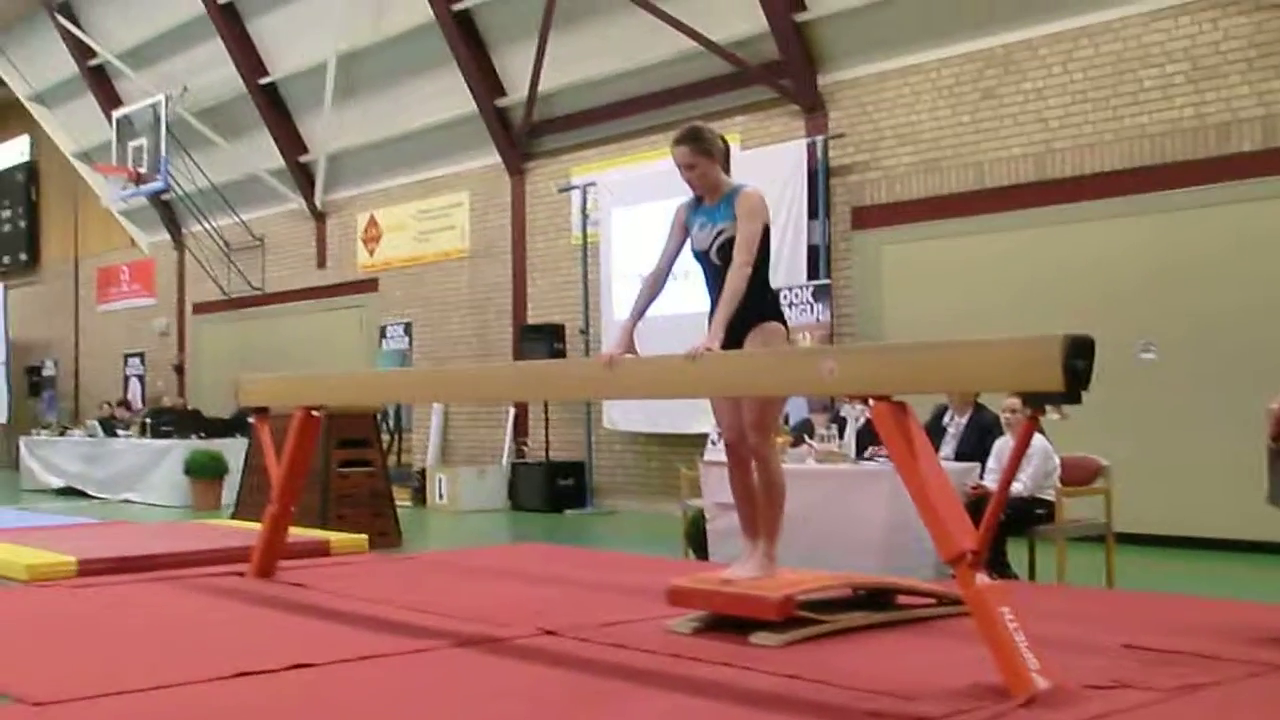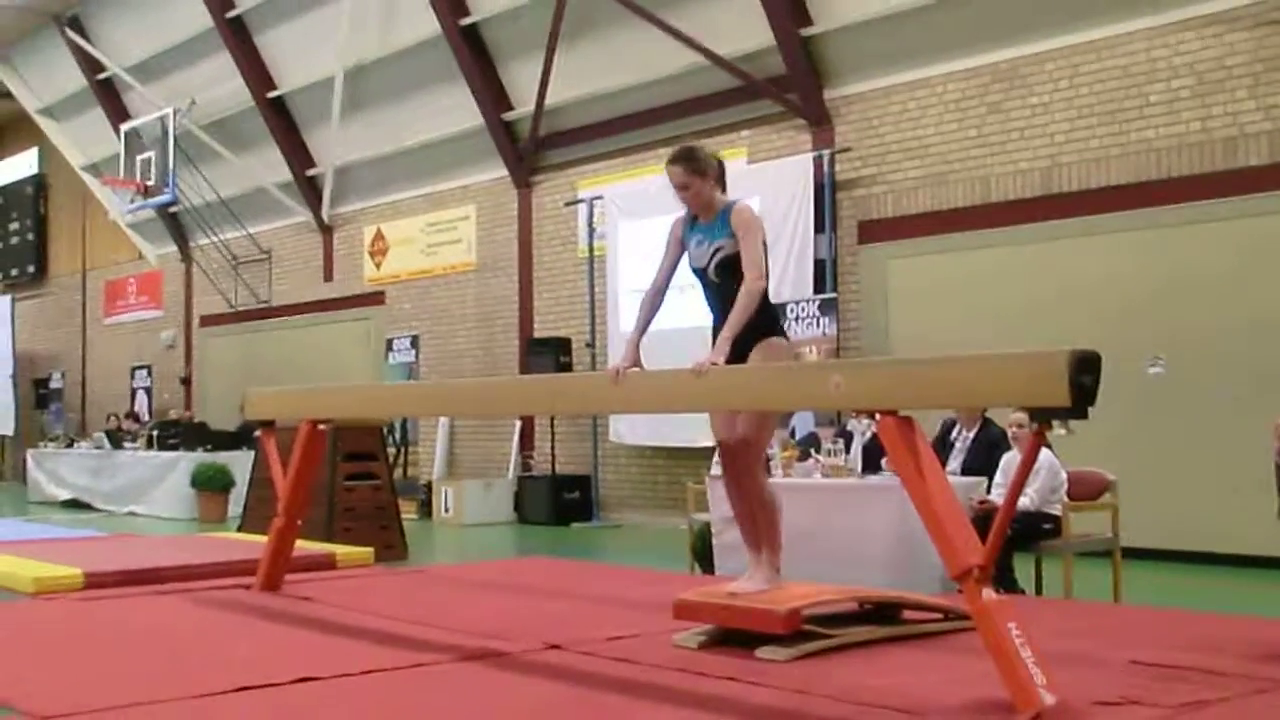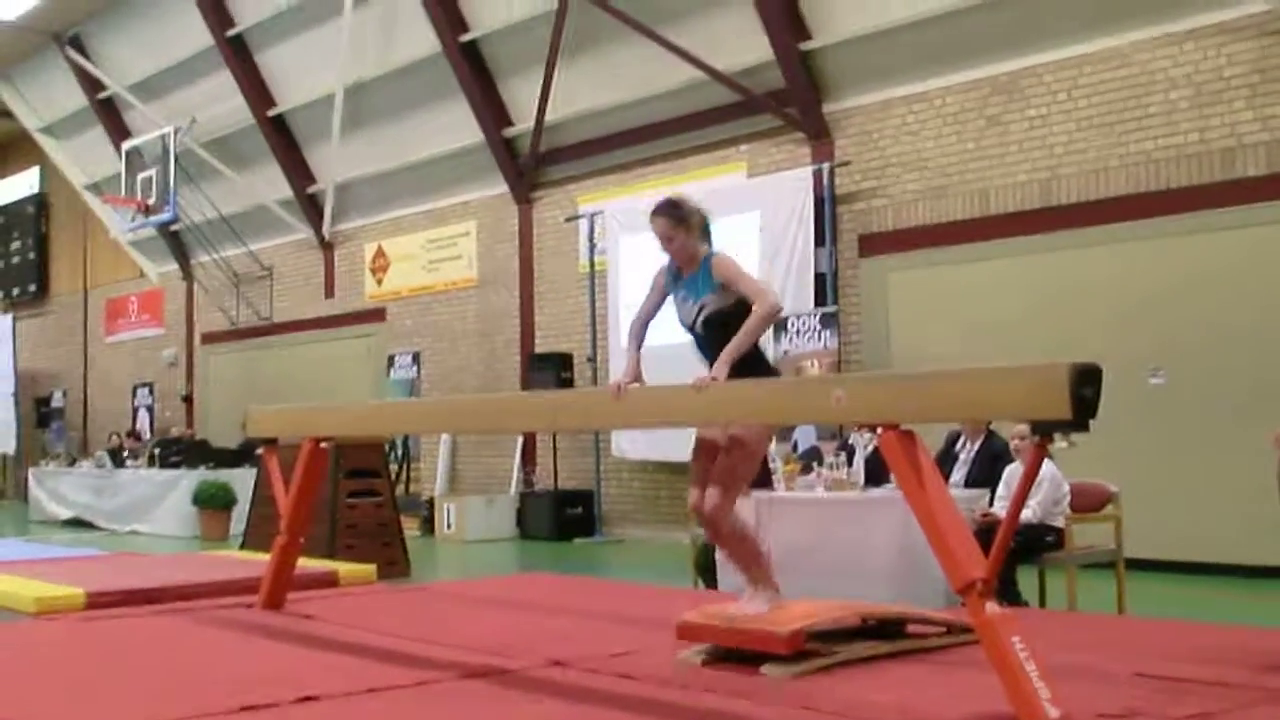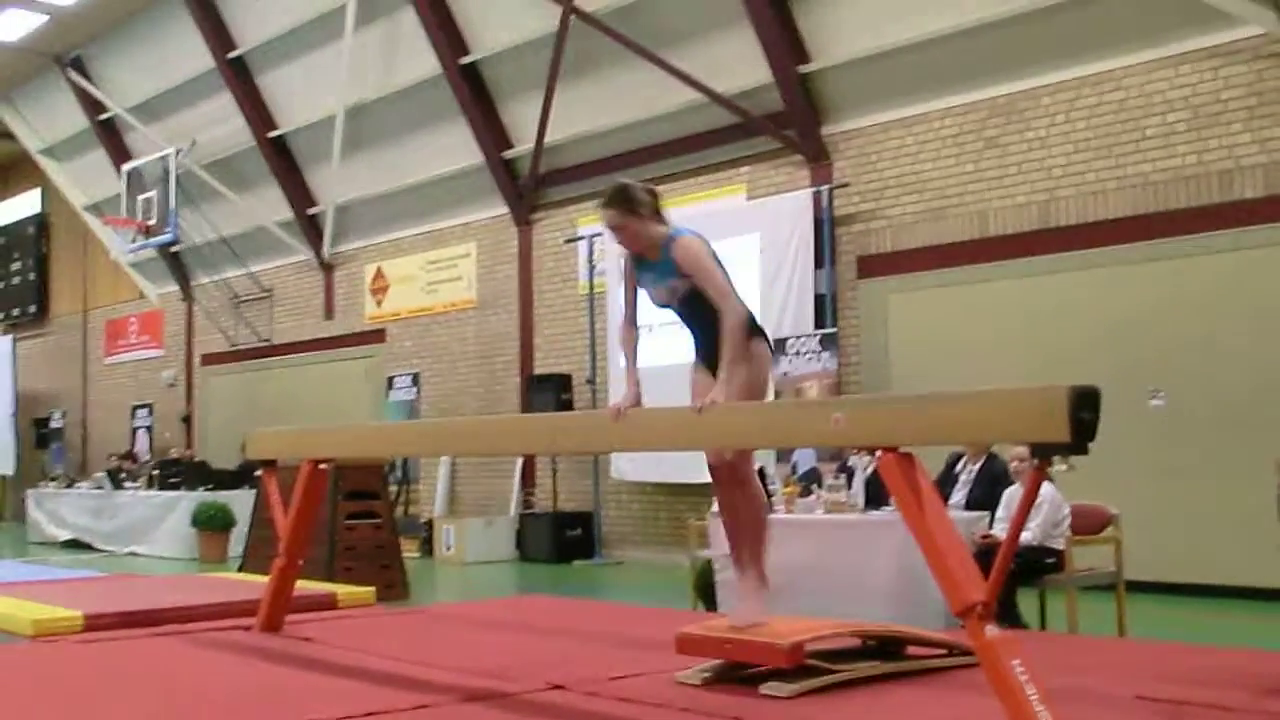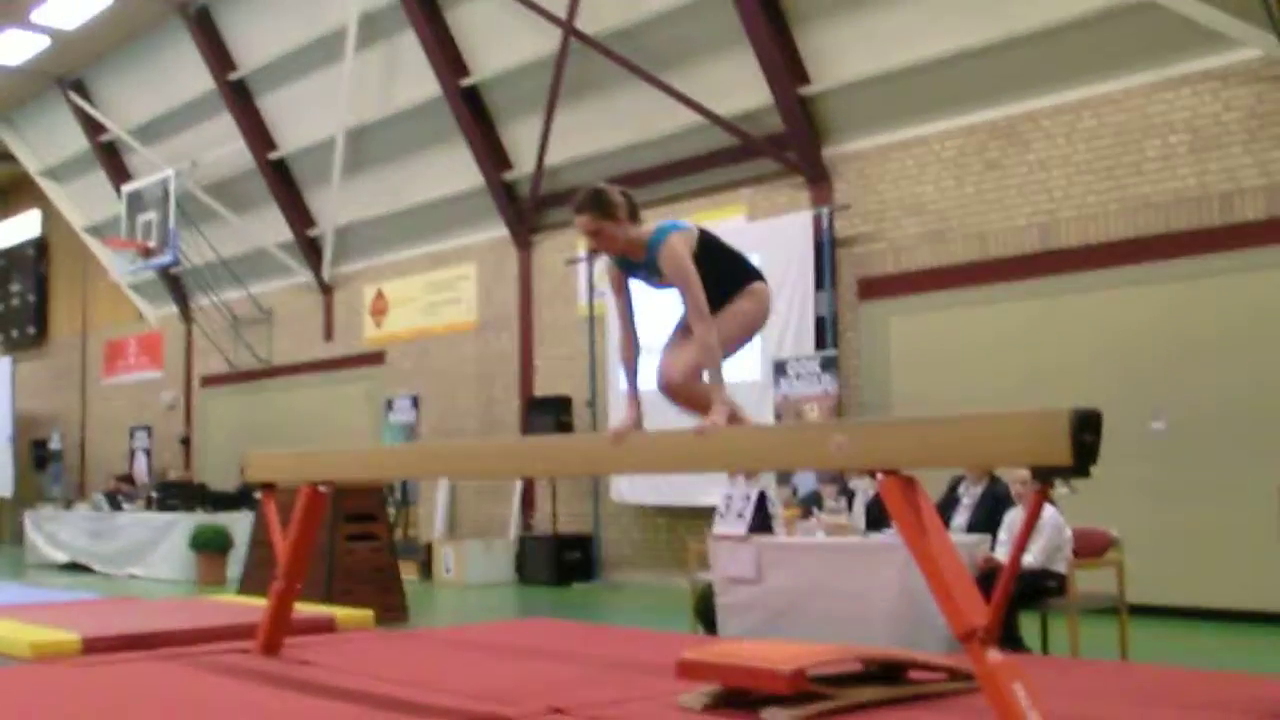
dt=0.2s
person 1, frame 1
left shoulder: (748, 200)
right shoulder: (687, 212)
left elbow: (742, 267)
right elbow: (659, 274)
left wrist: (714, 332)
right wrist: (627, 331)
left hip: (761, 324)
right hip: (722, 330)
left knee: (759, 443)
right knee: (734, 446)
left ankle: (766, 553)
right ankle: (751, 548)
person 1, frame 2
left shoulder: (741, 216)
right shoulder: (682, 227)
left elbow: (754, 282)
right elbow: (657, 287)
left wrist: (722, 345)
right wrist: (632, 346)
left hip: (763, 340)
right hip: (725, 346)
left knee: (748, 459)
right knee: (730, 459)
left ankle: (770, 565)
right ankle: (756, 562)
person 1, frame 3
left shoulder: (718, 265)
right shoulder: (668, 276)
left elbow: (769, 305)
right elbow: (640, 322)
left wrist: (723, 363)
right wrist: (632, 366)
left knee: (716, 505)
right knee: (699, 503)
left ankle: (766, 589)
right ankle: (758, 586)
person 1, frame 4
left shoulder: (684, 246)
right shoulder: (632, 261)
left elbow: (732, 308)
right elbow: (628, 324)
left wrist: (725, 383)
right wrist: (631, 385)
left hip: (746, 348)
right hip: (707, 356)
left knee: (735, 469)
right knee: (718, 471)
left ankle: (756, 579)
right ankle: (747, 578)
person 1, frame 5
left shoulder: (669, 245)
right shoulder: (618, 263)
left elbow: (701, 322)
right elbow: (626, 336)
left wrist: (719, 402)
right wrist: (633, 405)
left hip: (746, 294)
right hip: (711, 296)
left knee: (677, 378)
right knee: (671, 378)
